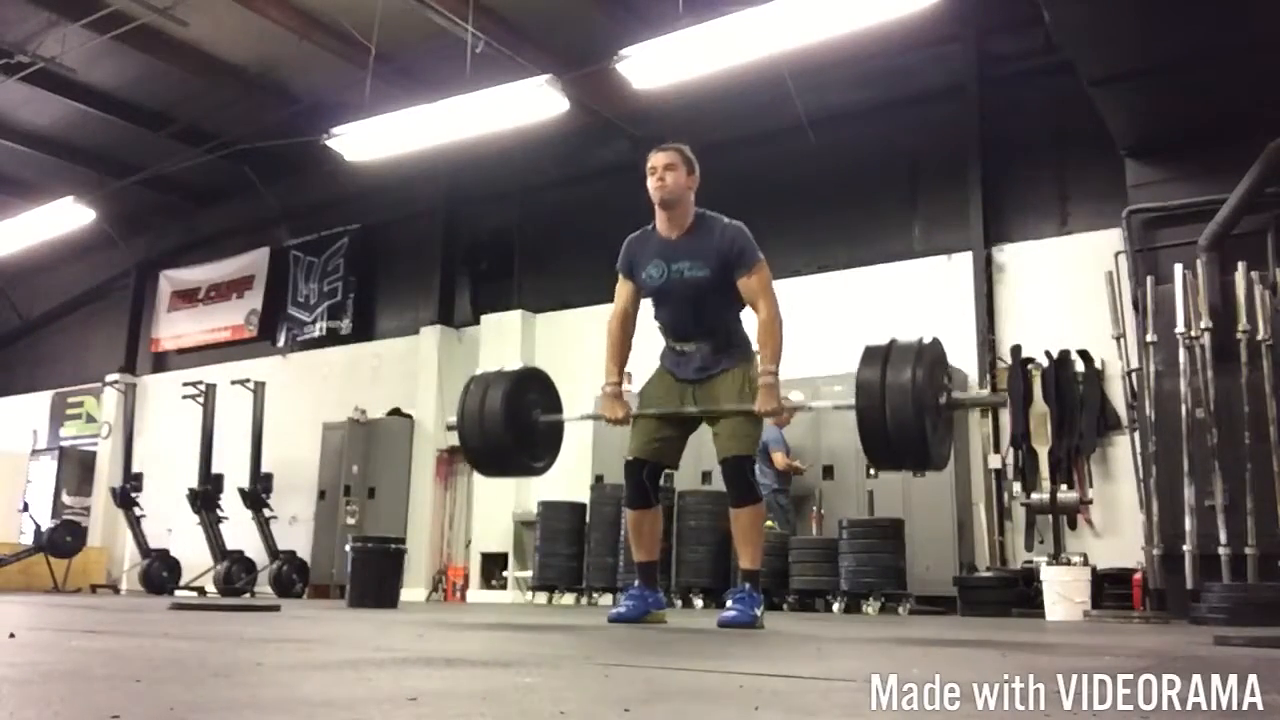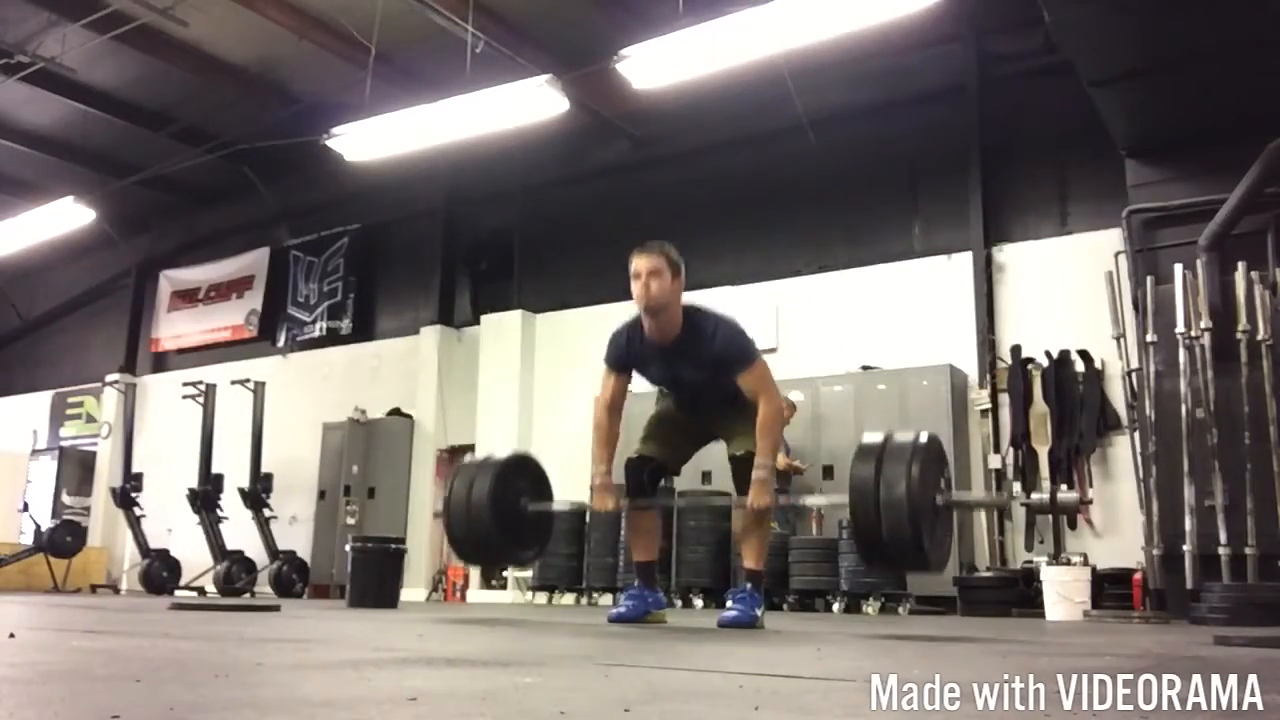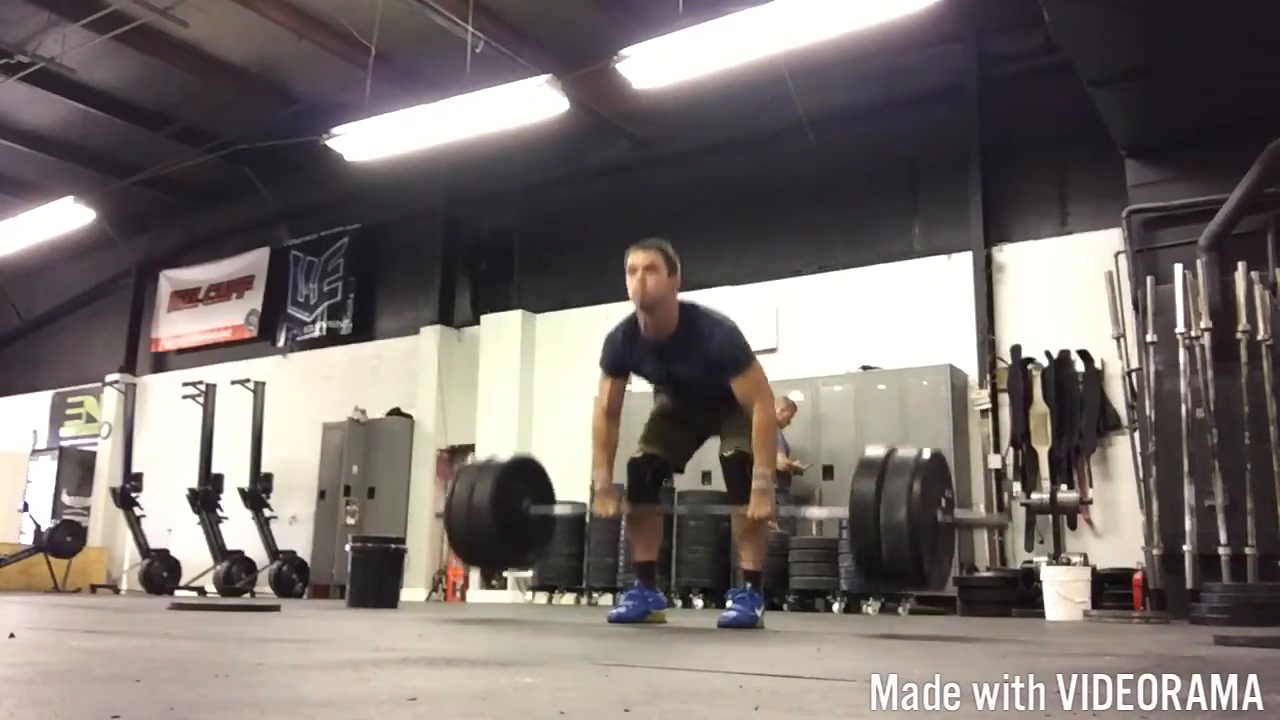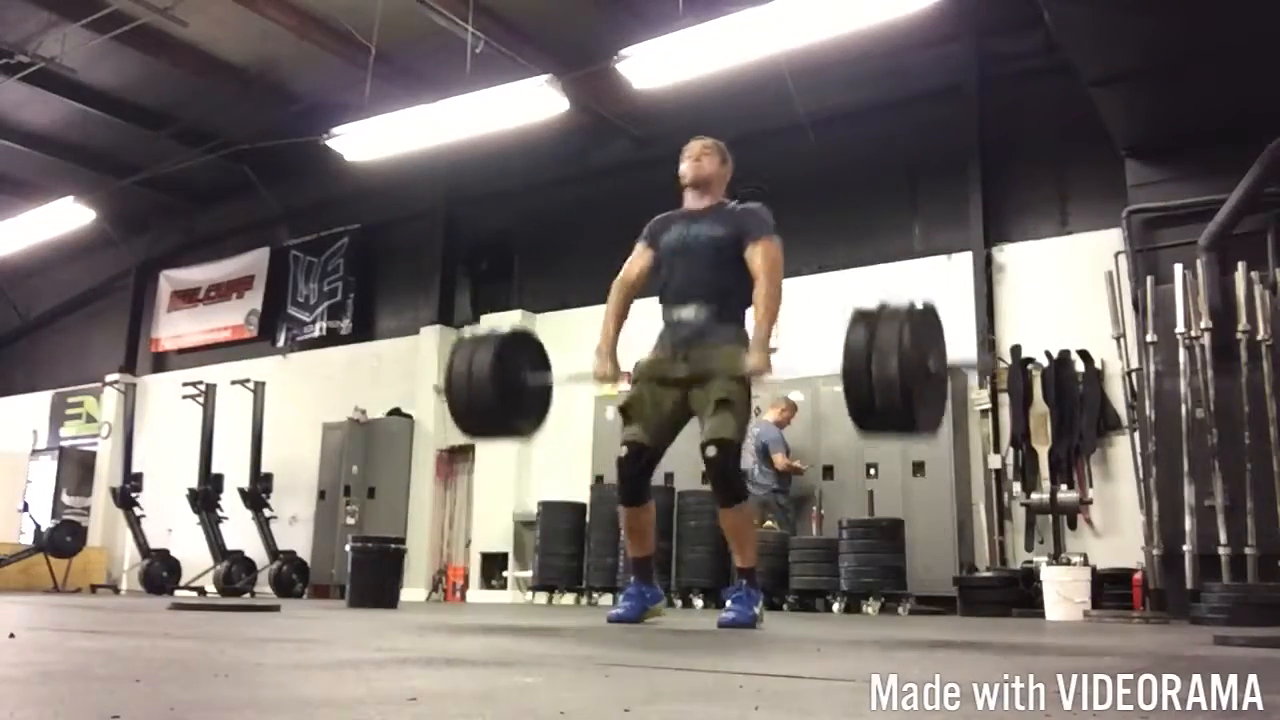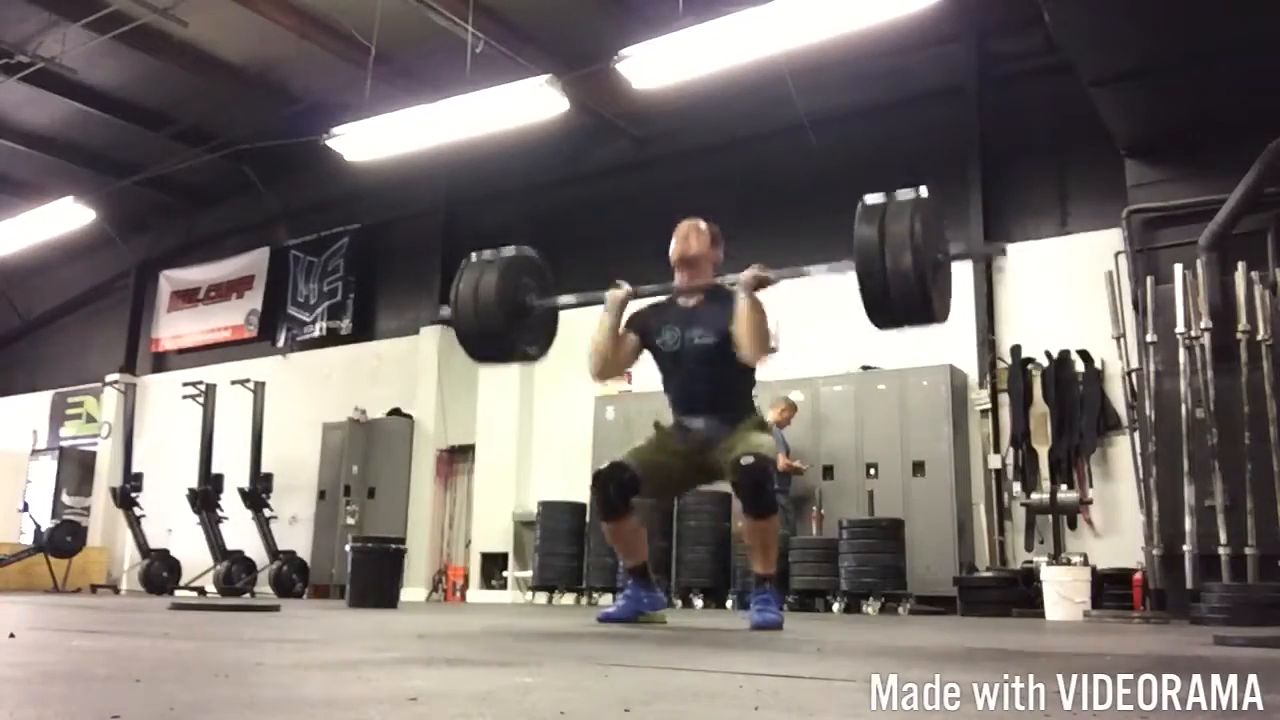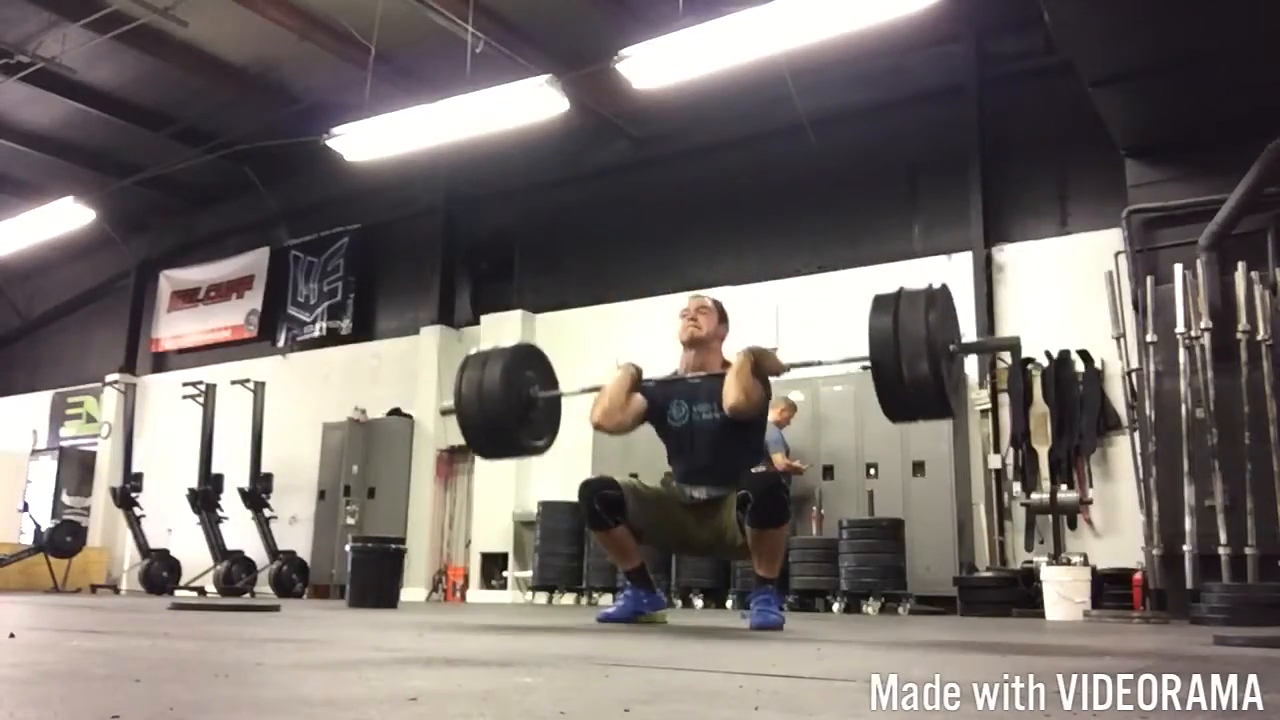
dt=0.4s
person 1, frame 1
left shoulder: (727, 237)
right shoulder: (636, 247)
left elbow: (766, 308)
right elbow: (621, 318)
left wrist: (768, 380)
right wrist: (613, 387)
left hip: (728, 368)
right hip: (672, 371)
left knee: (737, 468)
right knee: (638, 471)
left ankle: (748, 592)
right ankle: (646, 590)
person 1, frame 2
left shoulder: (718, 335)
right shoulder: (625, 341)
left elbow: (769, 398)
right elbow: (607, 407)
left wrist: (763, 475)
right wrist: (601, 477)
left hip: (736, 408)
right hip: (682, 408)
left knee: (747, 465)
right knee: (639, 470)
left ankle: (749, 594)
right ankle: (647, 590)
person 1, frame 3
left shoulder: (714, 332)
right shoulder: (622, 339)
left elbow: (763, 405)
right elbow: (606, 412)
left wrist: (763, 487)
right wrist: (603, 485)
left hip: (733, 404)
right hip: (680, 404)
left knee: (737, 465)
right knee: (641, 471)
left ankle: (749, 595)
right ankle: (646, 591)
person 1, frame 4
left shoulder: (746, 216)
right shoulder: (662, 225)
left elbow: (769, 277)
right elbow: (625, 283)
left wrist: (759, 345)
right wrist: (605, 347)
left hip: (721, 355)
right hip: (666, 353)
left knee: (721, 465)
right knee: (631, 464)
left ankle: (747, 591)
right ankle: (644, 587)
person 1, frame 5
left shoulder: (733, 301)
right shoulder: (653, 316)
left elbow: (753, 353)
right elbow: (602, 367)
left wrist: (748, 290)
right wrist: (615, 306)
left hip: (736, 431)
right hip: (683, 436)
left knee: (752, 472)
right knee: (610, 481)
left ankle: (764, 592)
right ankle: (643, 590)
person 1, frame 6
left shoulder: (744, 380)
right shoulder: (659, 391)
left elbow: (737, 404)
right elbow: (605, 418)
left wrist: (746, 360)
right wrist: (626, 375)
left hip: (737, 512)
right hip: (681, 512)
left knee: (764, 485)
right knee: (596, 494)
left ankle: (765, 594)
right ankle: (643, 593)
